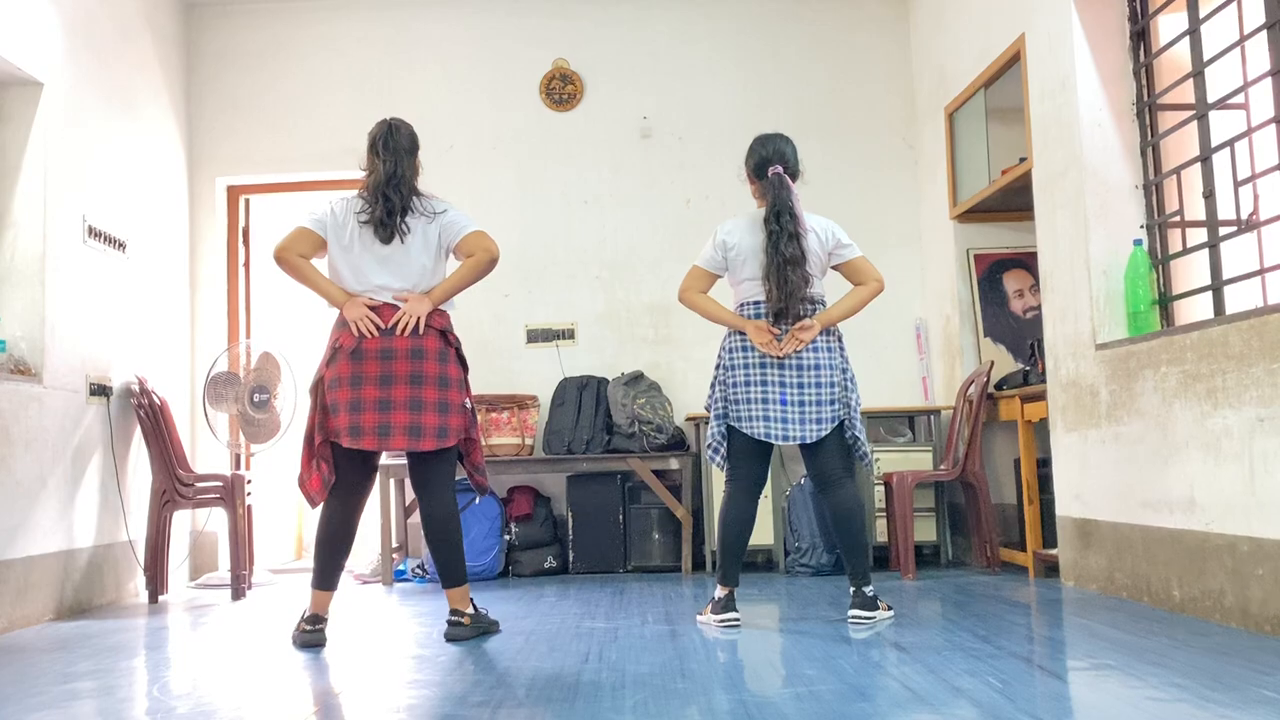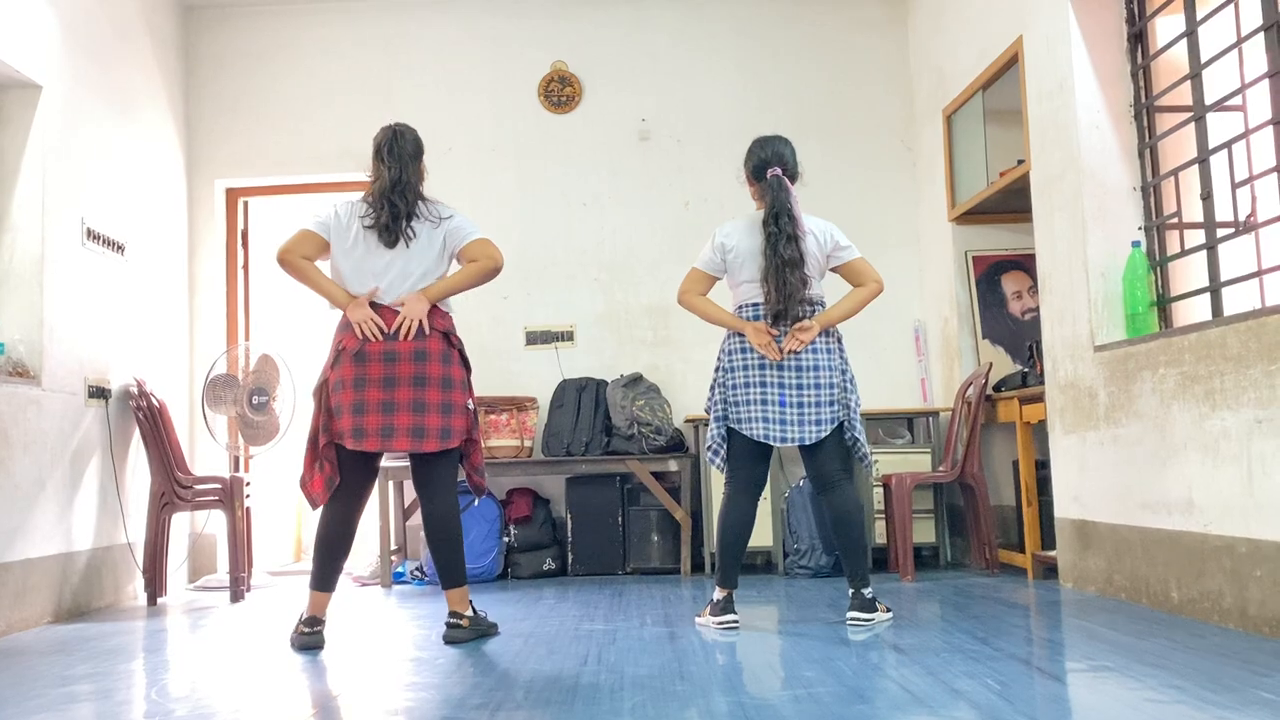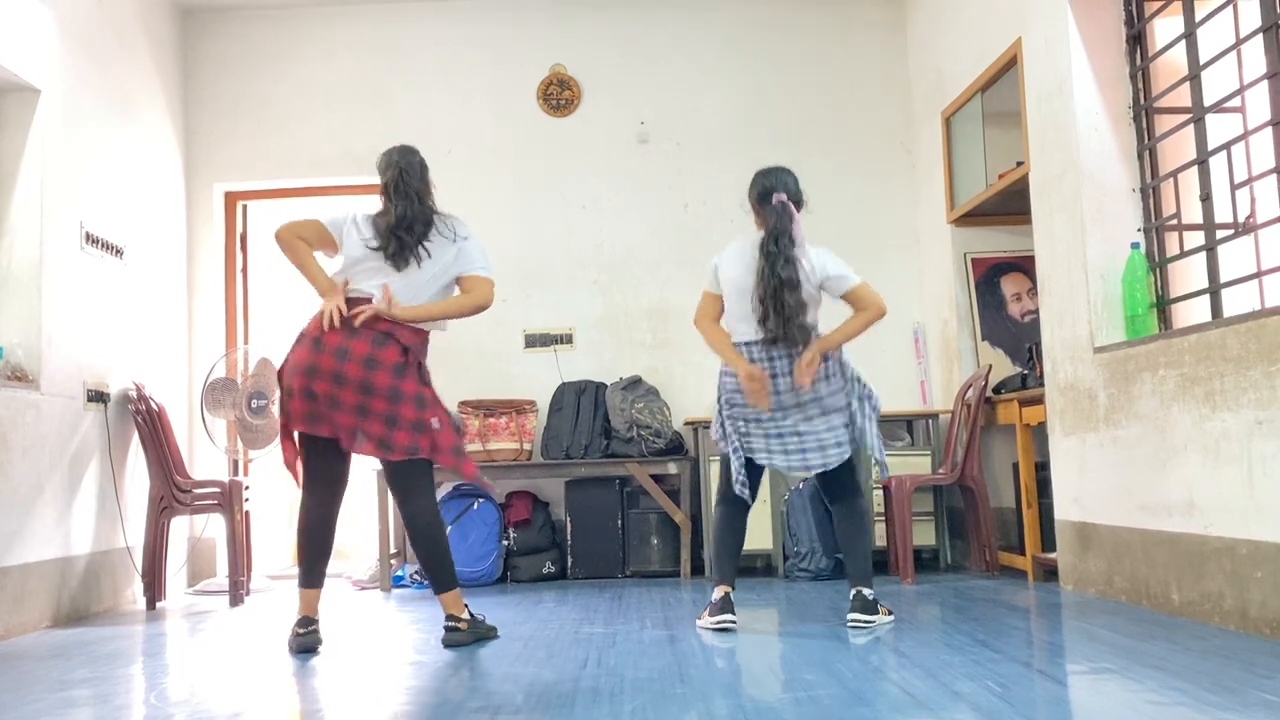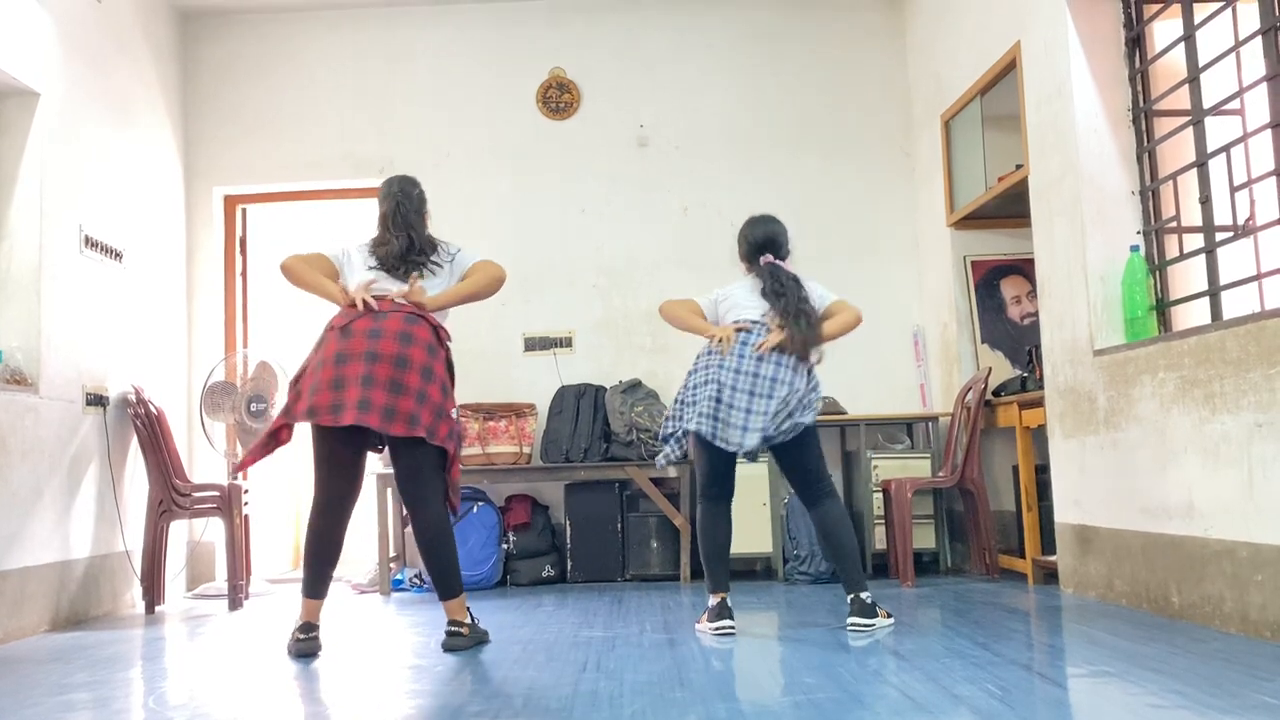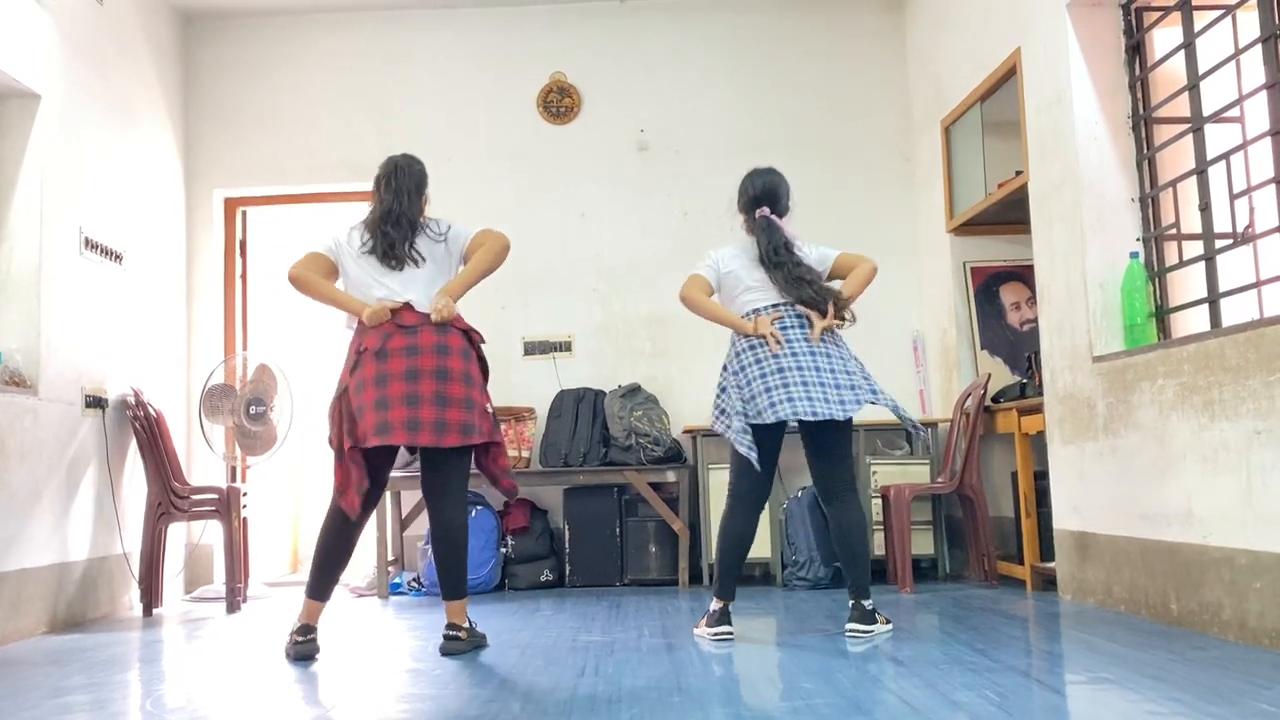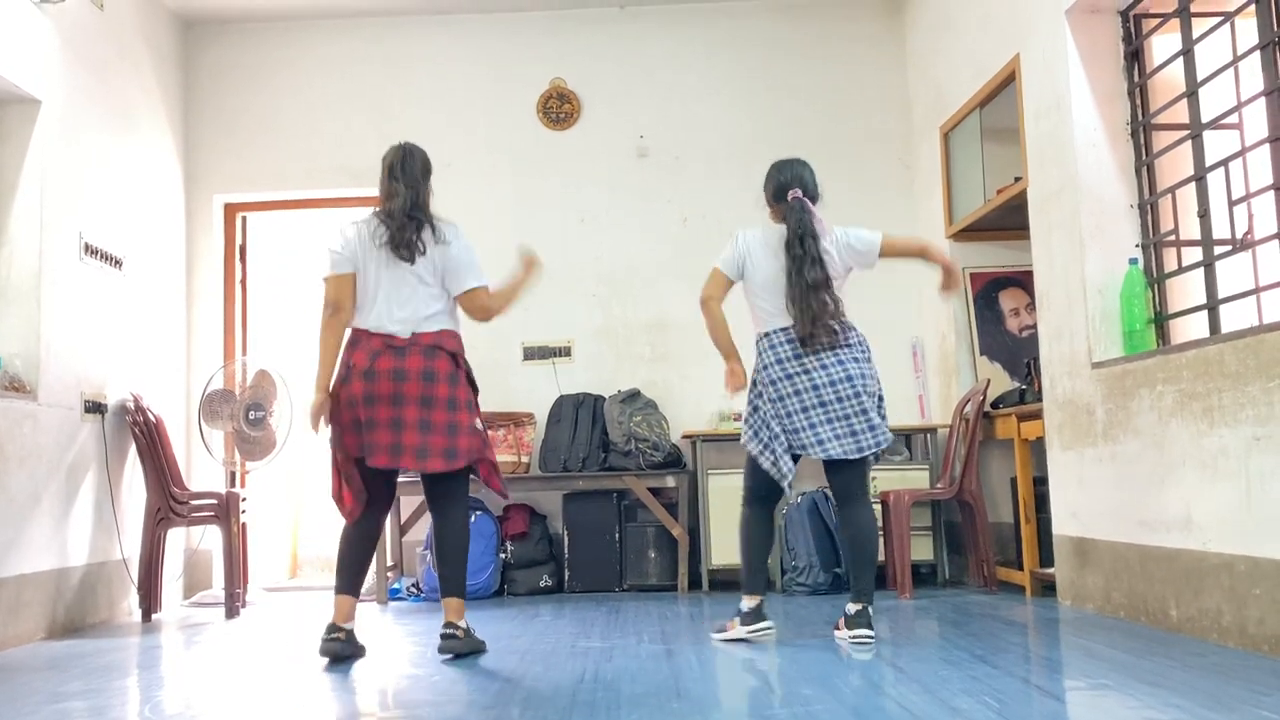
dt=0.4s
person 1, frame 1
left shoulder: (339, 213)
right shoulder: (438, 214)
left elbow: (286, 253)
right elbow: (486, 253)
left wrist: (343, 299)
right wrist: (432, 298)
left hip: (358, 354)
right hip: (423, 353)
left knee: (344, 489)
right knee: (435, 488)
left ankle: (315, 617)
right ankle: (461, 610)
person 1, frame 2
left shoulder: (344, 216)
right shoulder: (443, 219)
left elbow: (289, 255)
right elbow: (491, 261)
left wrist: (346, 300)
right wrist: (428, 295)
left hip: (362, 356)
right hip: (427, 356)
left knee: (345, 491)
right knee: (437, 490)
left ankle: (312, 619)
right ankle: (460, 614)
person 1, frame 3
left shoulder: (358, 225)
right shoulder: (455, 236)
left elbow: (288, 233)
right elbow: (481, 296)
left wrist: (328, 290)
right wrist: (403, 312)
left hip: (326, 351)
right hip: (391, 362)
left knee: (321, 490)
right knee: (415, 496)
left ankle: (306, 620)
right ankle: (457, 616)
person 1, frame 4
left shoulder: (356, 254)
right shoulder: (449, 257)
left elbow: (292, 264)
right elbow: (494, 274)
left wrist: (342, 294)
right wrist: (431, 302)
left hip: (348, 347)
right hip: (413, 350)
left knee: (332, 497)
right knee: (425, 497)
left ankle: (307, 625)
right ankle: (459, 620)
person 1, frame 5
left shoulder: (350, 242)
right shoulder: (444, 236)
left elbow: (298, 273)
right elbow: (497, 243)
left wrist: (359, 308)
right wrist: (450, 295)
left hip: (378, 362)
right hip: (441, 358)
left knee: (354, 498)
right knee: (447, 498)
left ankle: (305, 627)
right ankle: (458, 624)
person 1, frame 6
left shoulder: (352, 236)
right shoulder: (447, 236)
left elbow: (337, 311)
right elbow: (482, 308)
left wrist: (323, 386)
right wrist: (523, 278)
left hip: (368, 369)
right hip: (433, 370)
left knee: (368, 504)
right knee: (448, 501)
left ankle: (341, 626)
right ankle: (454, 624)
person 2, frame 1
left shoulder: (731, 232)
right shoulder: (822, 230)
left elbow: (690, 292)
right elbow: (872, 282)
left wrist: (746, 326)
right wrist: (818, 324)
left hip: (749, 363)
right hip: (815, 360)
left knee: (743, 483)
right knee: (836, 479)
left ankle: (725, 596)
right ankle: (863, 593)
person 2, frame 2
left shoulder: (729, 234)
right shoulder: (821, 231)
left elbow: (688, 294)
right elbow: (872, 283)
left wrist: (745, 327)
right wrist: (818, 324)
left hip: (749, 365)
right hip: (815, 363)
left knee: (742, 486)
right knee: (836, 482)
left ankle: (723, 599)
right ankle: (862, 596)
person 2, frame 3
left shoulder: (730, 257)
right shoulder: (815, 260)
left elbow: (706, 321)
right elbow: (875, 307)
left wrist: (739, 365)
right wrist: (820, 348)
left hip: (748, 392)
right hip: (811, 388)
left knee: (732, 497)
right knee: (846, 493)
left ankle: (721, 598)
right ankle: (863, 596)
person 2, frame 4
left shoulder: (727, 293)
right shoulder: (805, 290)
left elbow: (669, 308)
right elbow: (851, 315)
left wrist: (714, 329)
right wrist: (799, 337)
left hip: (720, 374)
right hip: (782, 380)
left knee: (713, 498)
right knee: (821, 494)
left ankle: (718, 605)
right ankle: (860, 601)
person 2, frame 5
left shoulder: (723, 258)
right shoulder: (803, 253)
left elbow: (690, 293)
right elbow: (865, 266)
left wrist: (744, 325)
right wrist: (833, 310)
left hip: (759, 363)
right hip: (820, 362)
left knee: (746, 496)
right knee: (839, 491)
left ankle: (720, 610)
right ankle: (861, 607)
person 2, frame 6
left shoulder: (748, 242)
right shoulder: (839, 239)
left elbow: (710, 299)
right elbow: (918, 247)
left wrist: (732, 360)
right wrist: (948, 266)
left hip: (781, 374)
right hip: (844, 369)
left knee: (759, 497)
right knee: (852, 497)
left ankle: (752, 607)
right ankle: (859, 611)
